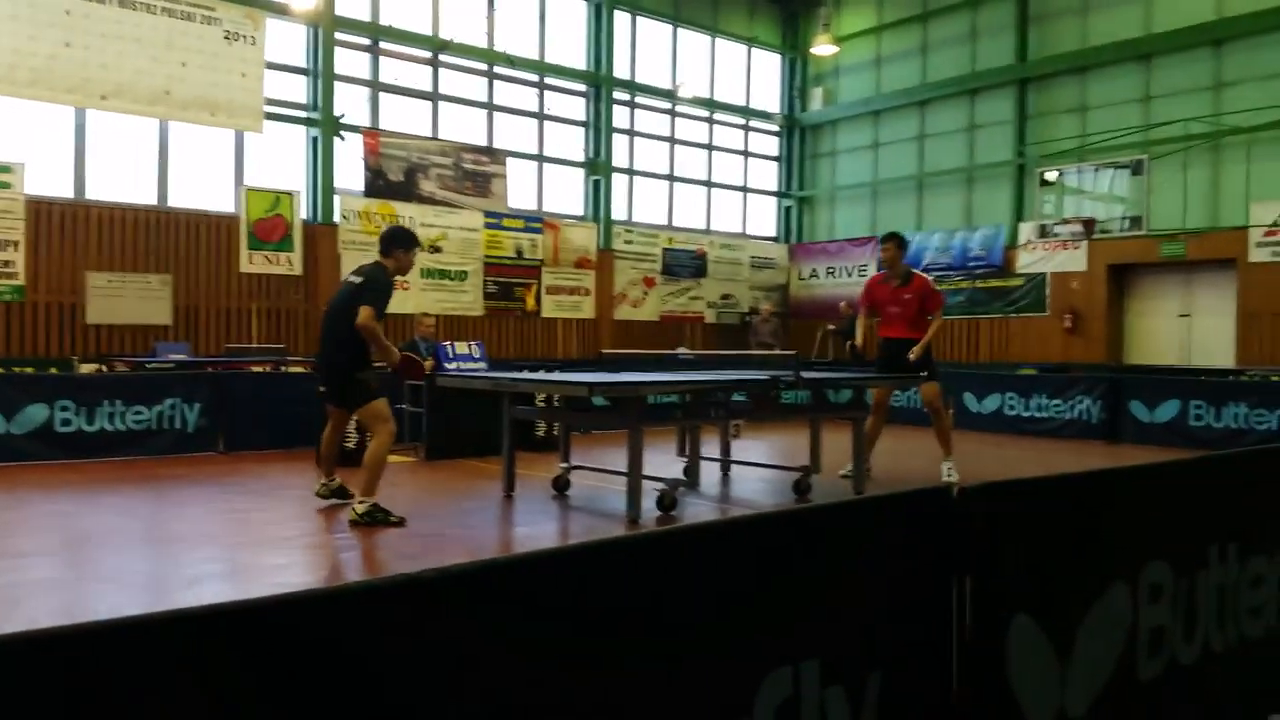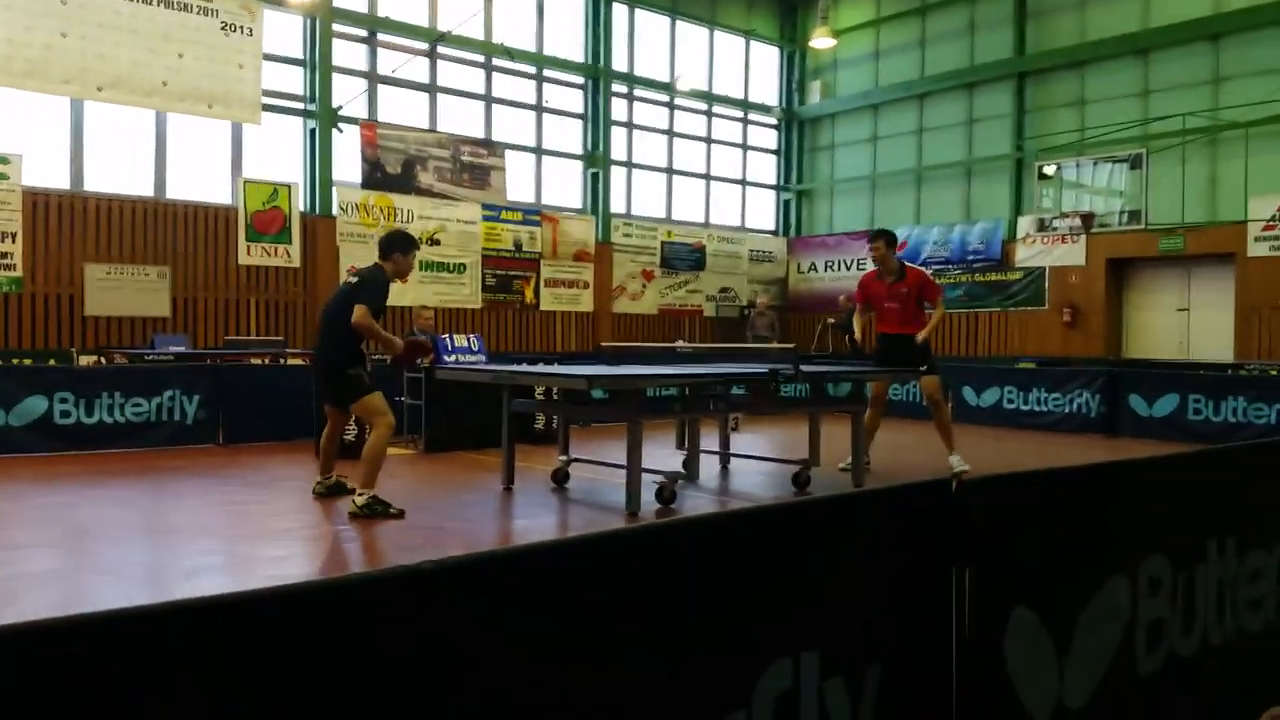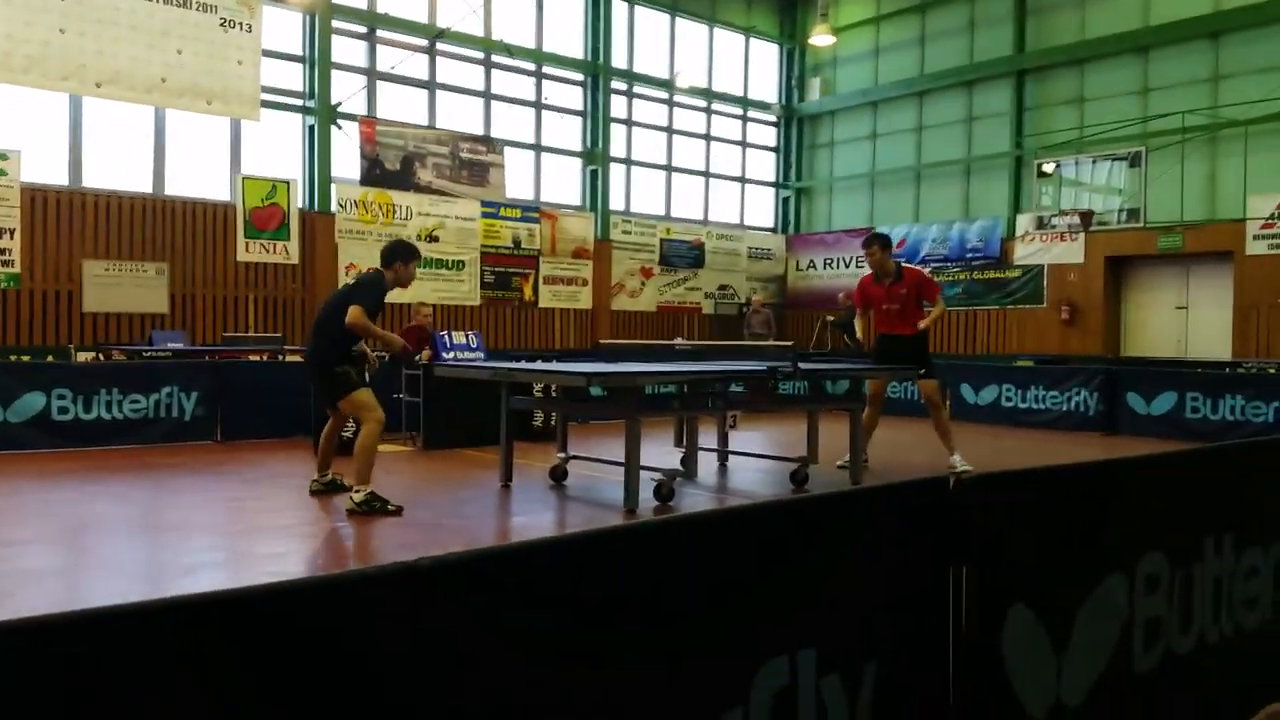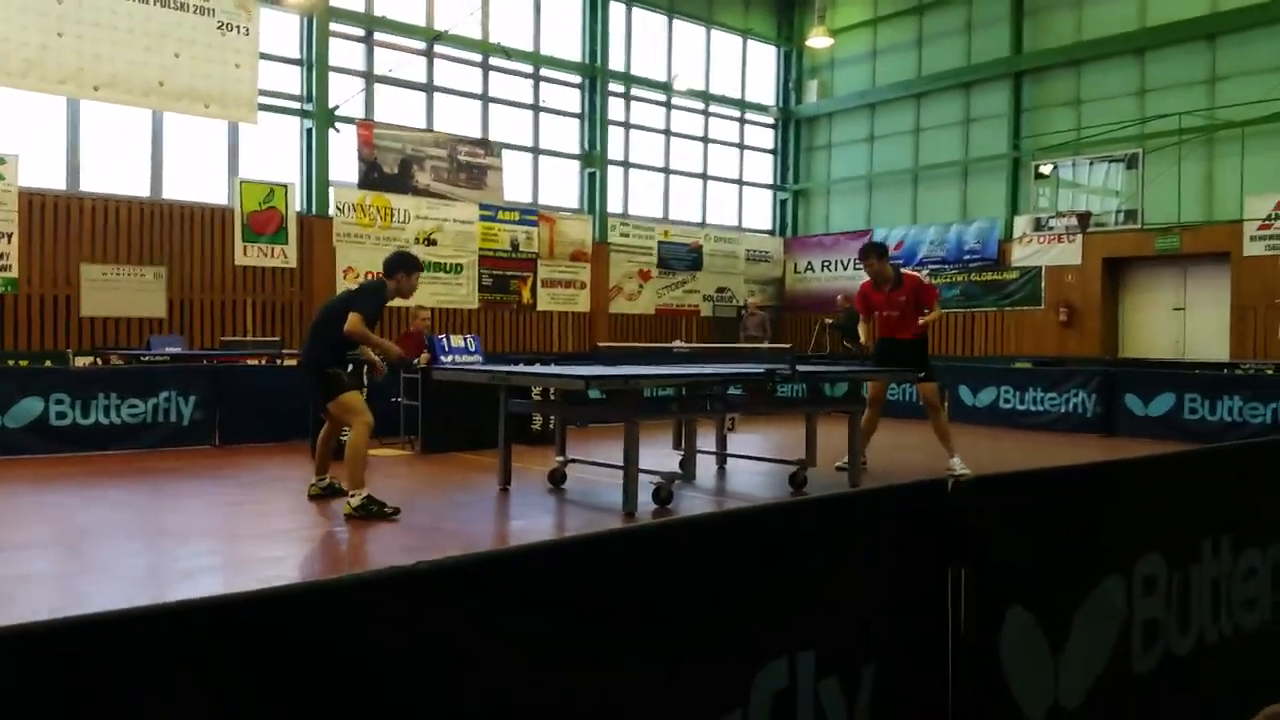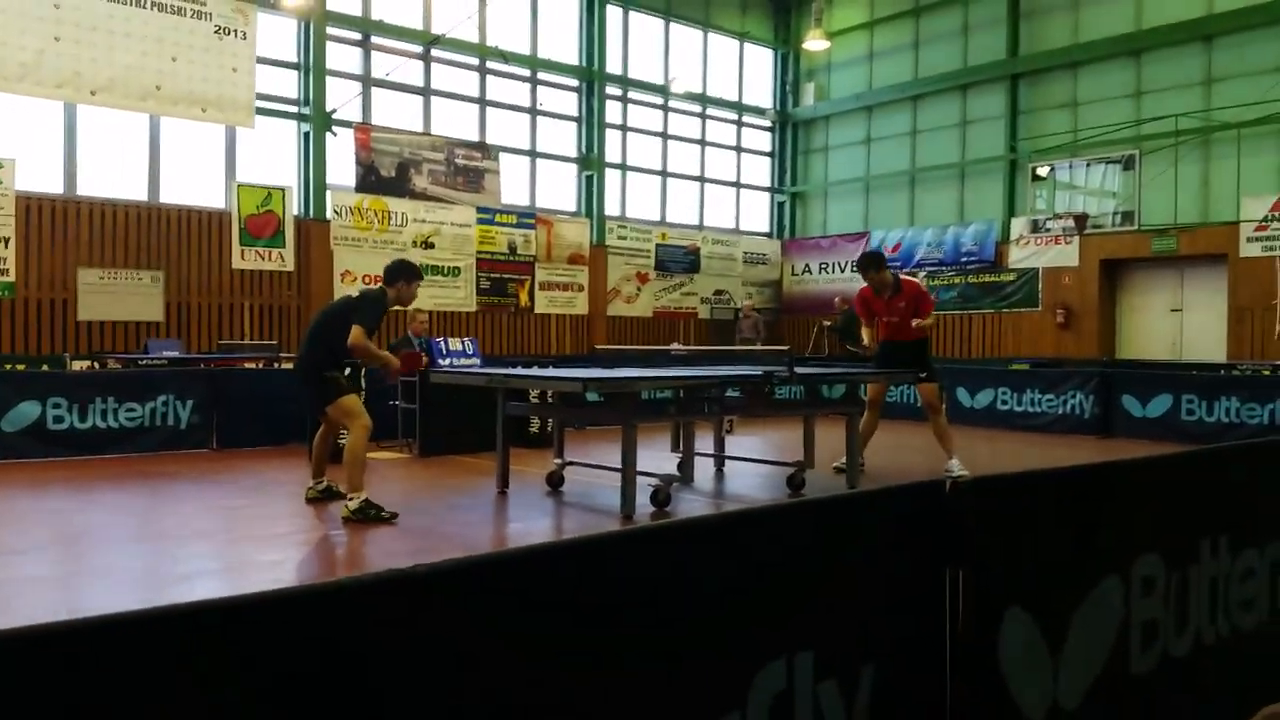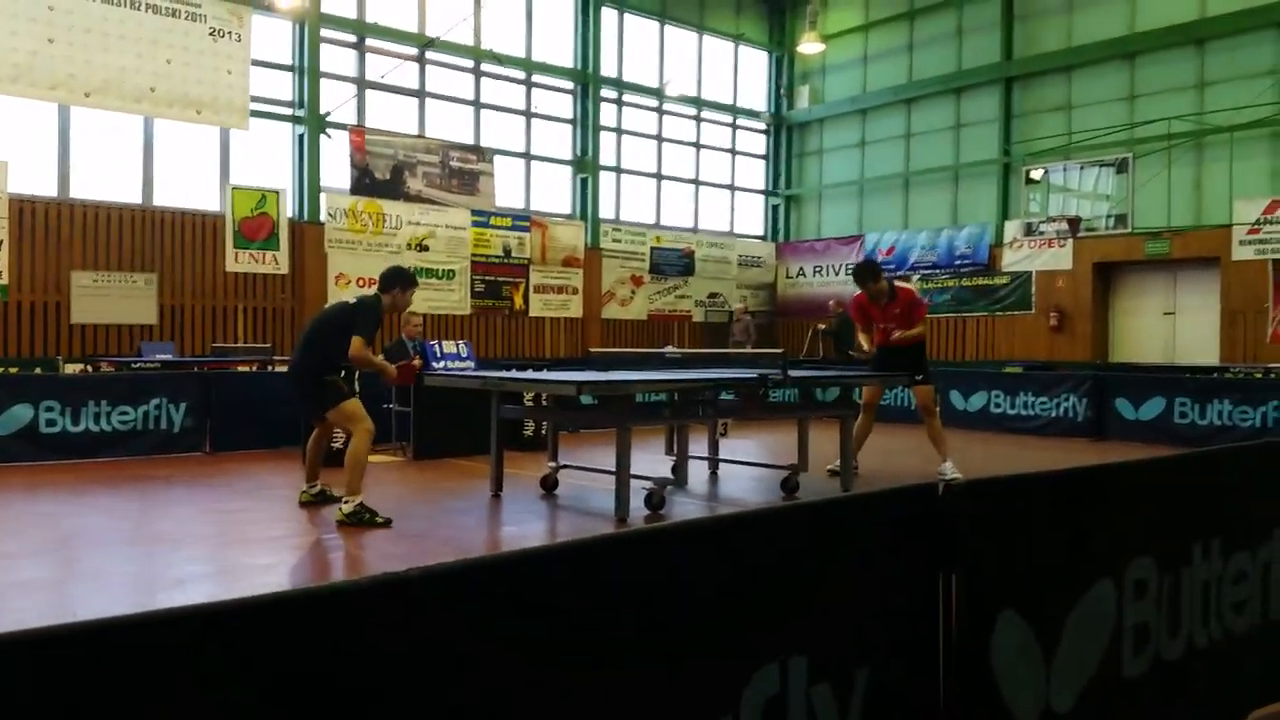
dt=0.1s
person 1, frame 1
left shoulder: (362, 274)
right shoulder: (380, 279)
left elbow: (340, 314)
right elbow: (365, 322)
right wrist: (387, 350)
left hip: (331, 359)
right hip: (347, 364)
left knee: (338, 421)
right knee: (384, 429)
left ankle: (329, 483)
right ankle: (364, 506)
person 1, frame 2
left shoulder: (362, 275)
right shoulder: (377, 280)
right elbow: (359, 320)
left wrist: (379, 340)
right wrist: (390, 341)
left hip: (327, 357)
right hip: (342, 361)
left knee: (338, 420)
right knee: (383, 422)
left ankle: (326, 480)
right ankle: (363, 498)
person 1, frame 3
left shoulder: (369, 282)
right shoulder: (373, 284)
right elbow: (353, 320)
left wrist: (363, 350)
right wrist: (387, 338)
left hip: (325, 356)
right hip: (330, 359)
left knee: (340, 416)
right knee: (373, 418)
left ankle: (323, 478)
right ankle: (361, 495)
person 1, frame 4
left shoulder: (371, 290)
right shoulder: (374, 292)
right elbow: (352, 328)
left wrist: (371, 356)
right wrist: (384, 346)
left hip: (318, 359)
right hip: (323, 361)
left knee: (335, 420)
right knee: (362, 421)
left ankle: (321, 482)
right ankle: (358, 499)
person 1, frame 5
left shoulder: (369, 298)
right shoulder: (375, 302)
right elbow: (355, 343)
left wrist: (382, 361)
right wrist: (386, 359)
left hip: (312, 362)
right hip: (320, 366)
left knee: (332, 423)
right knee: (360, 425)
left ankle: (318, 485)
right ankle: (356, 503)
person 1, frame 6
left shoulder: (365, 305)
right shoulder: (371, 308)
right elbow: (355, 354)
left wrist: (380, 367)
right wrist: (383, 367)
left hip: (306, 367)
right hip: (316, 370)
left knee: (325, 426)
right knee: (363, 429)
left ankle: (311, 489)
right ankle: (351, 506)
person 2, frame 1
left shoulder: (923, 283)
right shoulder: (874, 283)
left elbow: (937, 318)
right elbow: (865, 315)
left wrist: (920, 346)
right wrist: (859, 337)
left hip: (916, 349)
right hip: (888, 347)
left knee: (934, 405)
right knee: (878, 406)
left ankle: (948, 462)
person 2, frame 2
left shoulder: (918, 275)
right shoulder: (867, 281)
left elbow: (939, 306)
right elbow: (860, 312)
left wrist: (927, 330)
right wrist: (858, 332)
left hip: (916, 342)
right hip: (886, 342)
left knee: (935, 399)
right knee: (876, 399)
left ankle: (953, 455)
right ankle: (861, 455)
person 2, frame 3
left shoulder: (917, 276)
right shoulder: (865, 284)
left elbow: (938, 304)
right elbow: (860, 315)
left wrist: (929, 320)
right wrist: (860, 333)
left hip: (914, 342)
right hip: (884, 342)
left knee: (933, 401)
right knee: (873, 398)
left ankle: (954, 456)
right ankle: (860, 453)
person 2, frame 4
left shoulder: (915, 281)
right shoulder: (865, 289)
left elbow: (936, 310)
right elbow: (864, 320)
left wrist: (927, 320)
right wrist: (863, 337)
left hip: (914, 345)
right hip: (886, 344)
left knee: (932, 403)
right knee: (873, 401)
left ankle: (953, 458)
right ankle: (857, 455)
person 2, frame 5
left shoulder: (914, 287)
right shoulder: (864, 294)
left elbow: (930, 319)
right elbow: (867, 324)
left wrist: (920, 324)
right wrist: (867, 339)
left hip: (916, 348)
right hip: (887, 347)
left knee: (932, 404)
right knee: (873, 403)
left ankle: (952, 460)
person 2, frame 6
left shoulder: (908, 293)
right shoulder: (859, 301)
left elbow: (921, 328)
right elbow: (863, 331)
left wrist: (904, 334)
right wrist: (866, 345)
left hip: (912, 351)
right hip: (883, 351)
left knee: (927, 407)
right knee: (867, 406)
left ankle: (946, 463)
right ankle: (850, 459)
